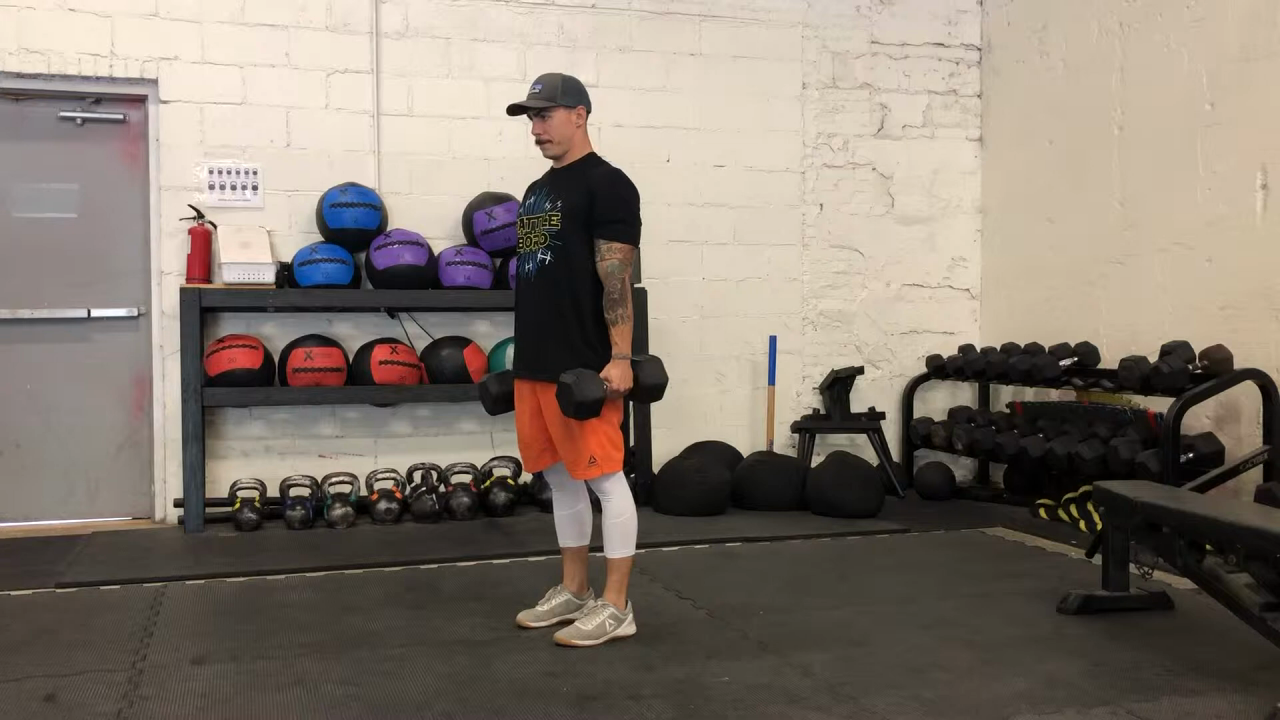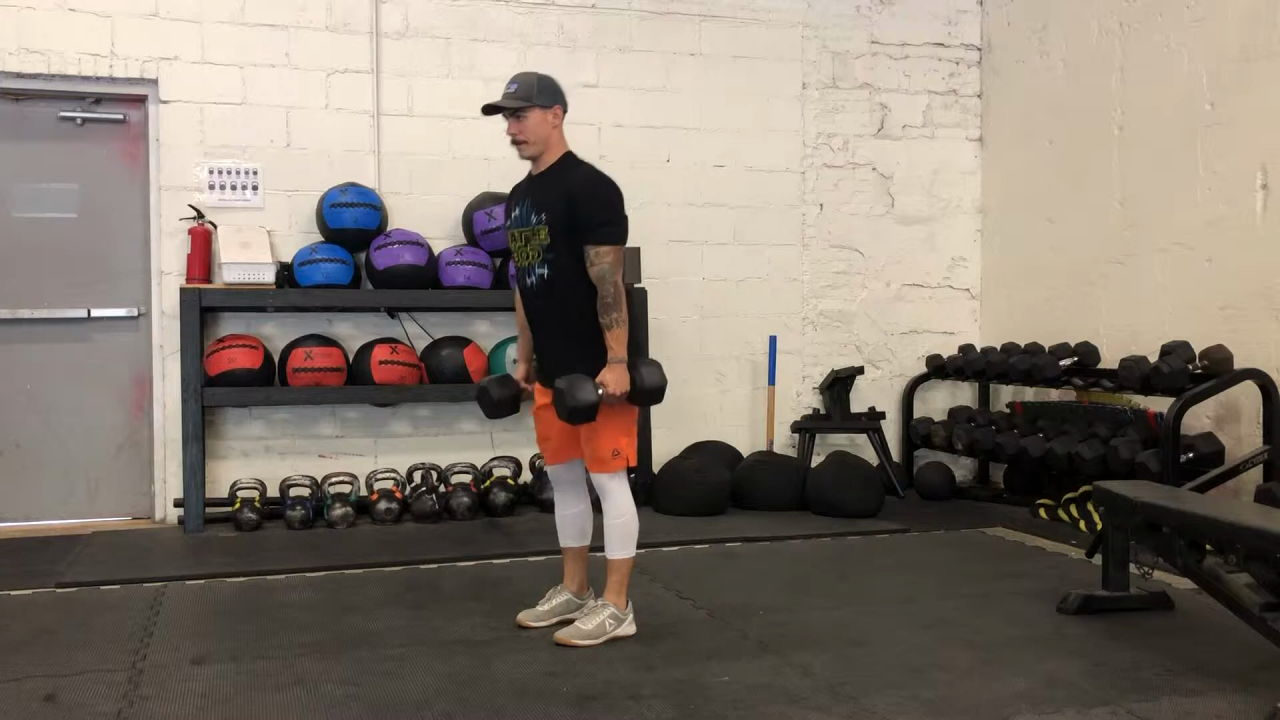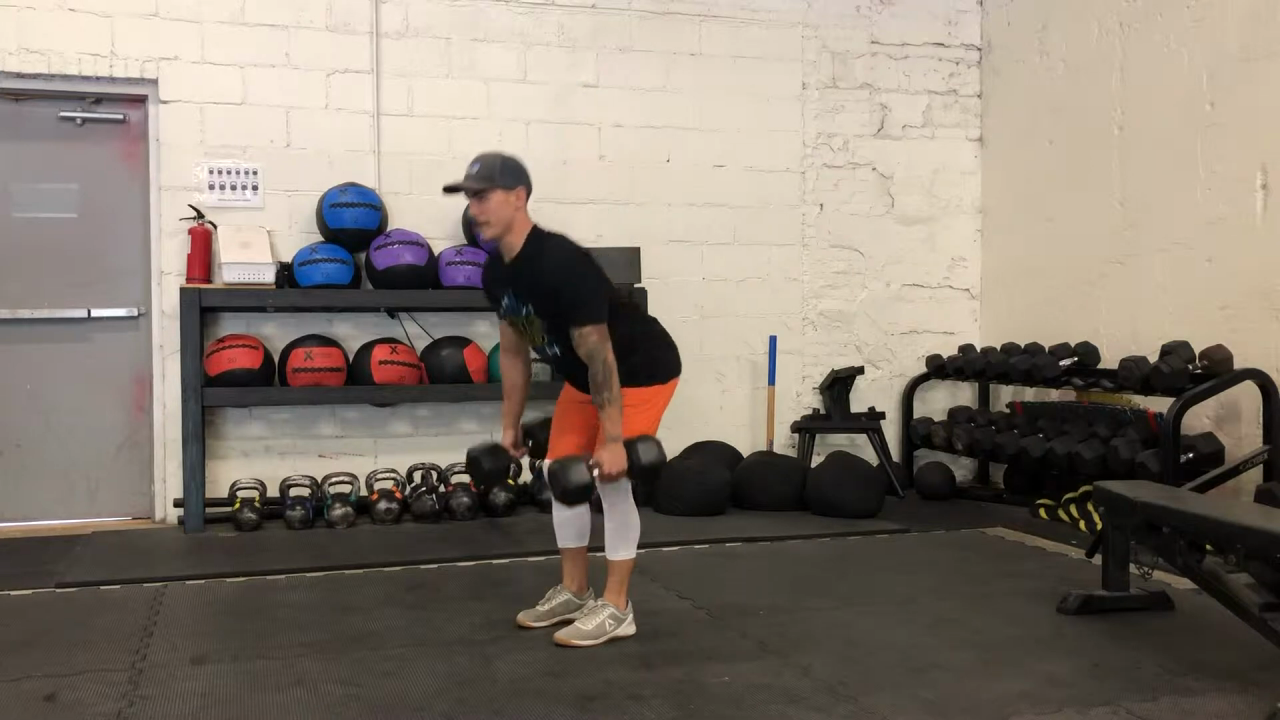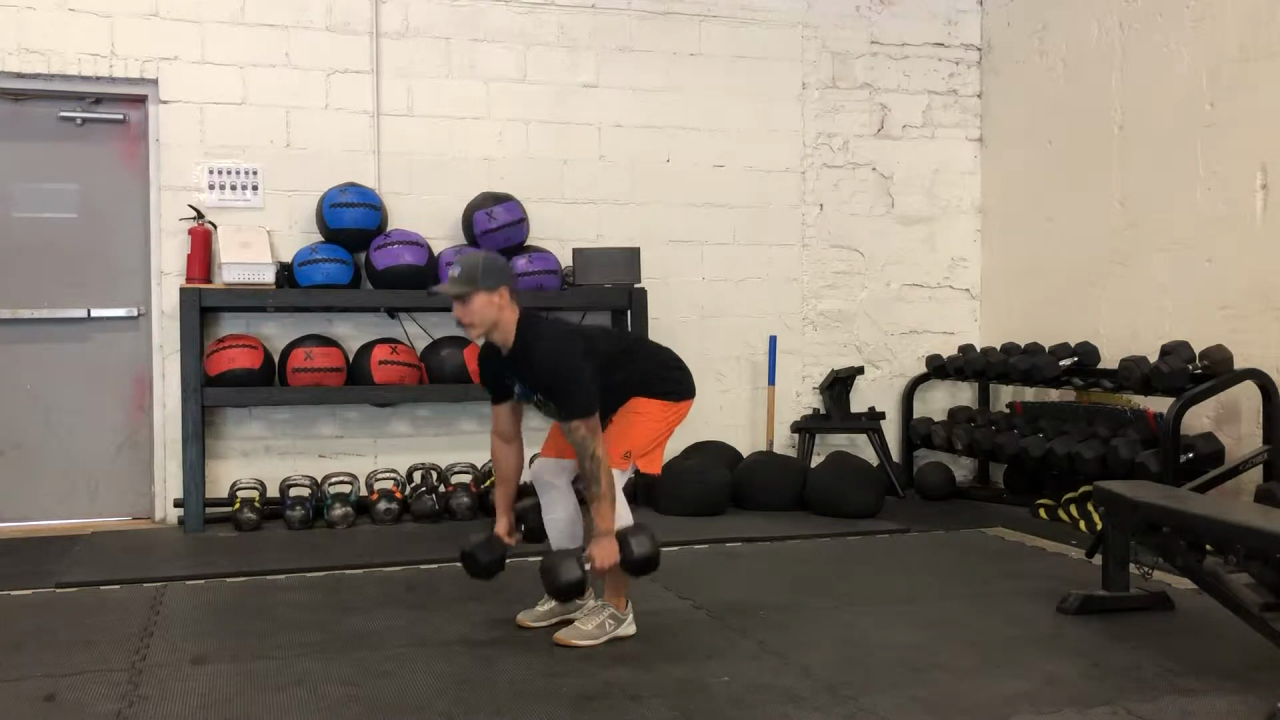
dt=0.4s
person 1, frame 1
left shoulder: (606, 185)
right shoulder: (538, 190)
left elbow: (616, 277)
left wrist: (620, 358)
right wrist: (524, 359)
left hip: (583, 366)
right hip: (535, 365)
left knee: (603, 477)
right knee: (559, 478)
left ankle: (616, 607)
right ankle: (573, 591)
person 1, frame 2
left shoulder: (588, 186)
right shoulder: (520, 196)
left elbow: (609, 280)
left wrist: (617, 363)
right wrist: (525, 358)
left hip: (595, 368)
right hip: (554, 367)
left knee: (606, 475)
right knee: (564, 475)
left ankle: (616, 607)
right ankle: (573, 591)
person 1, frame 3
left shoulder: (561, 263)
right shoulder: (496, 272)
left elbow: (600, 355)
right elbow: (513, 352)
left wrist: (612, 441)
right wrist: (510, 424)
left hip: (642, 368)
right hip: (584, 375)
left knee: (610, 479)
left ankle: (616, 608)
right ankle: (573, 591)
person 1, frame 4
left shoulder: (553, 351)
right shoulder: (494, 358)
left elbow: (591, 450)
right elbow: (506, 438)
left wrist: (604, 536)
right wrist: (504, 512)
left hip: (659, 388)
right hip: (604, 394)
left knee: (607, 477)
right knee: (547, 472)
left ankle: (615, 608)
right ankle: (572, 594)
